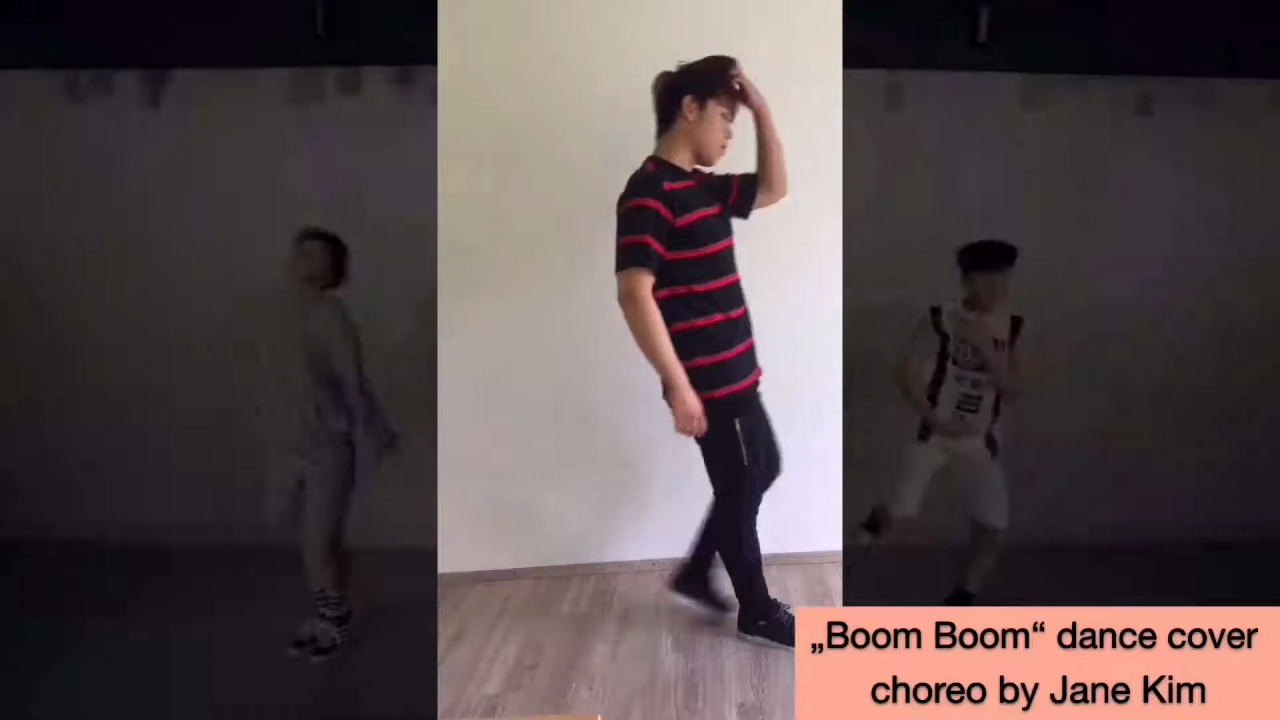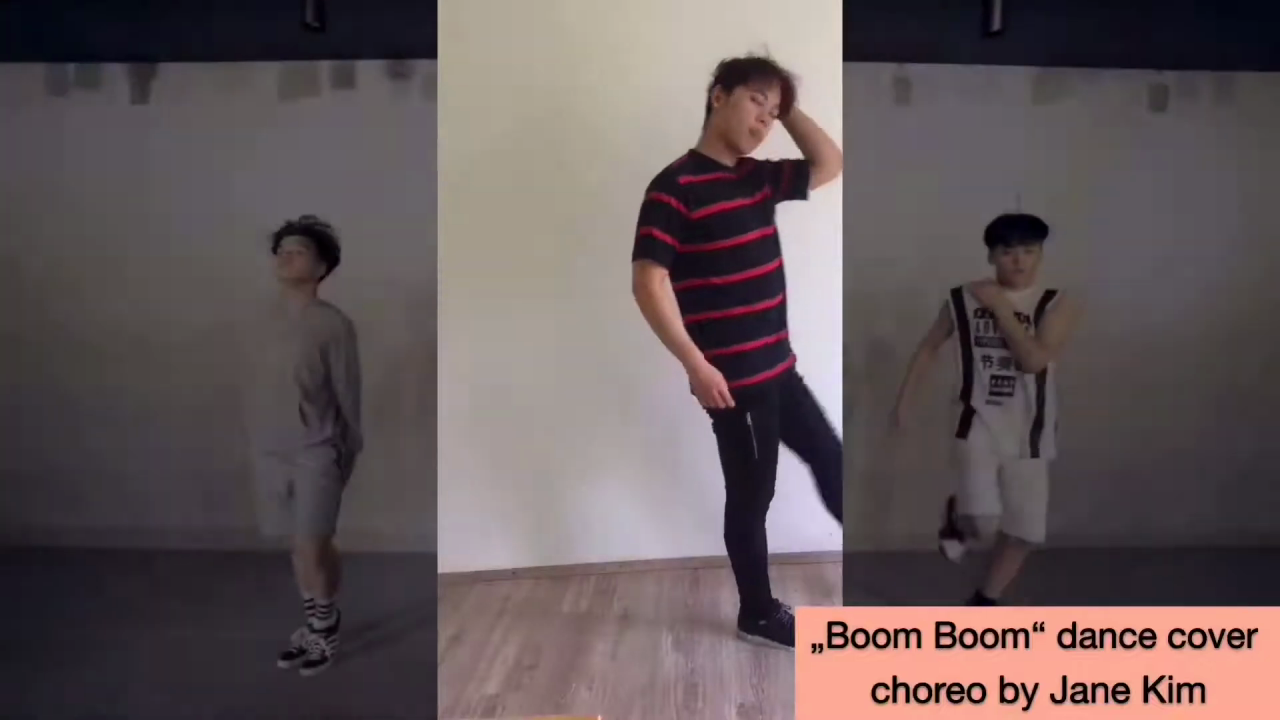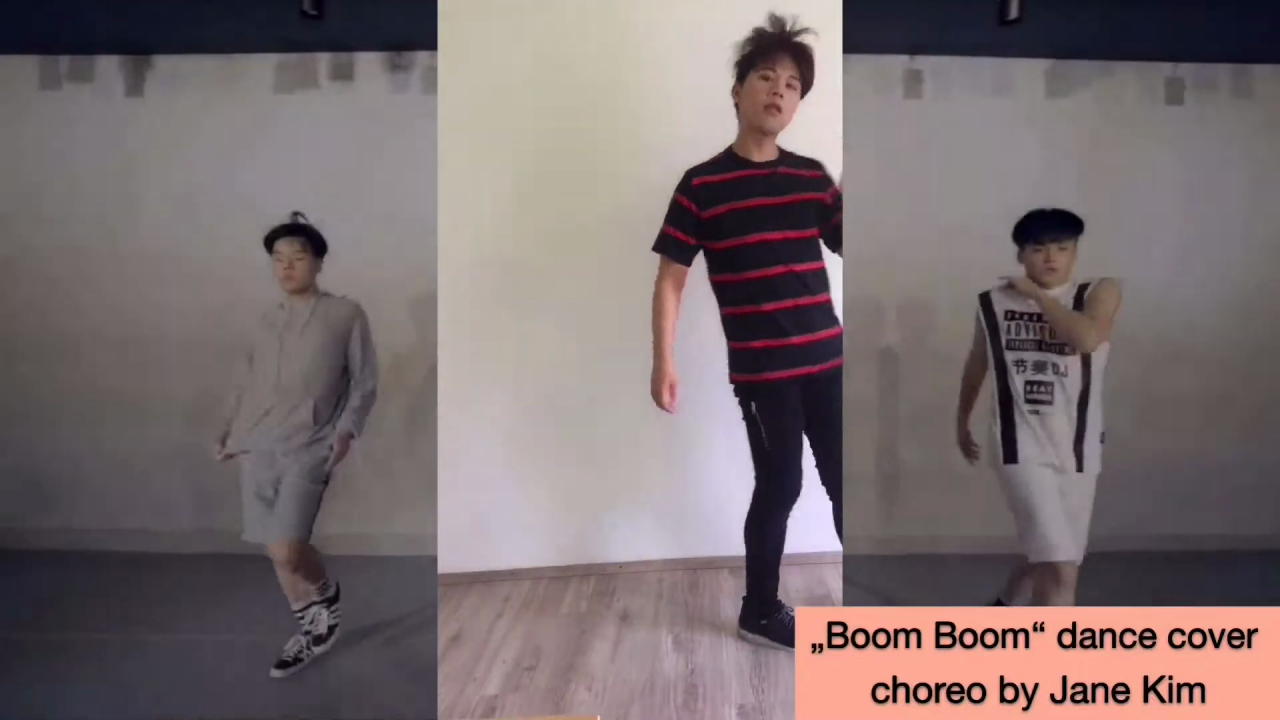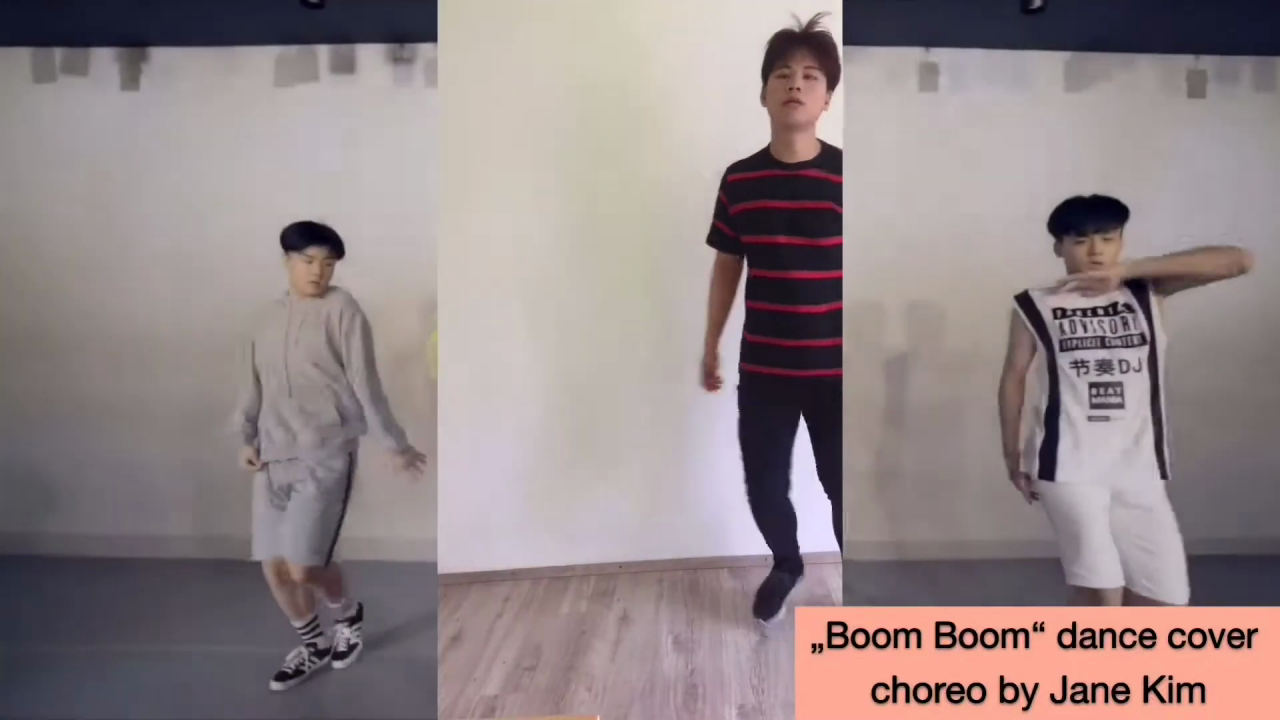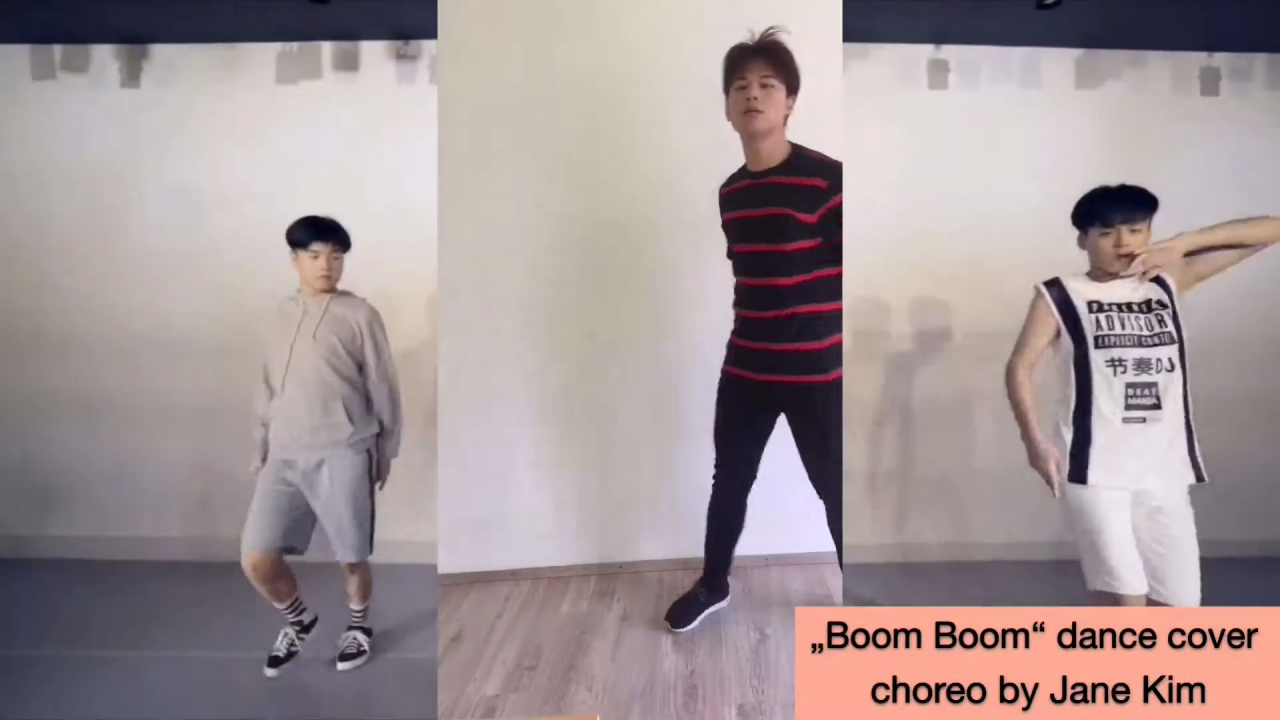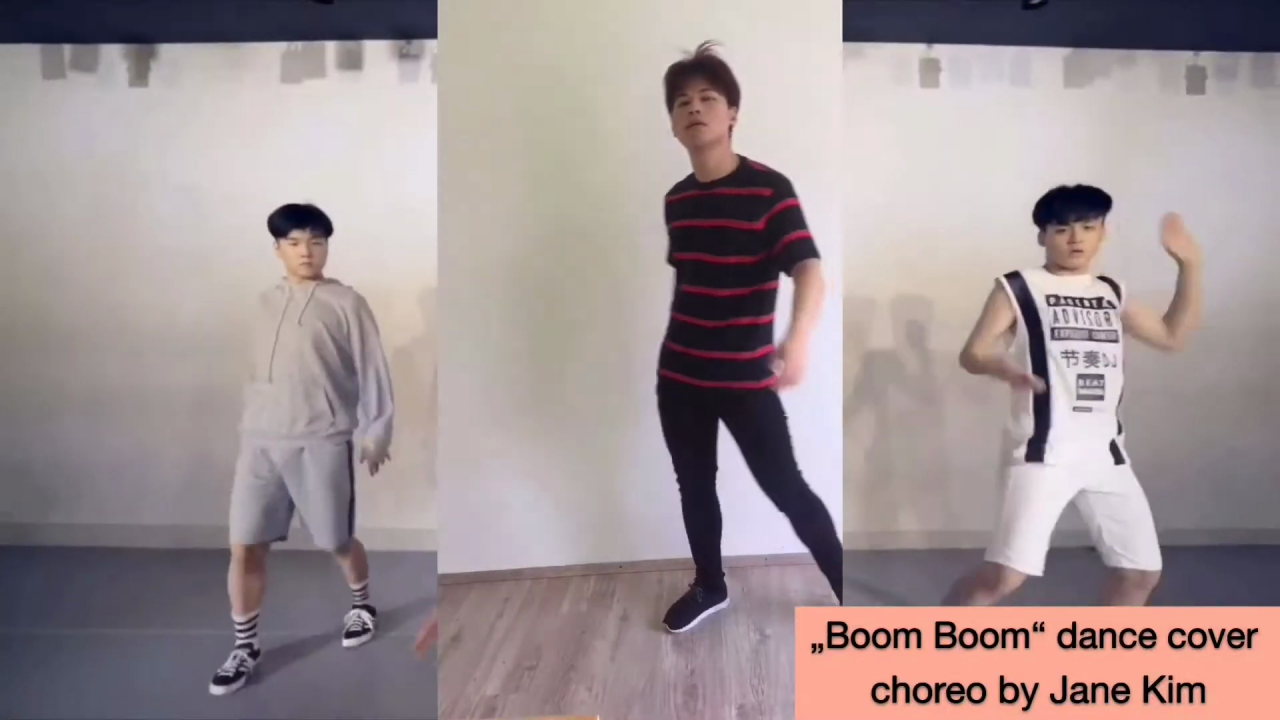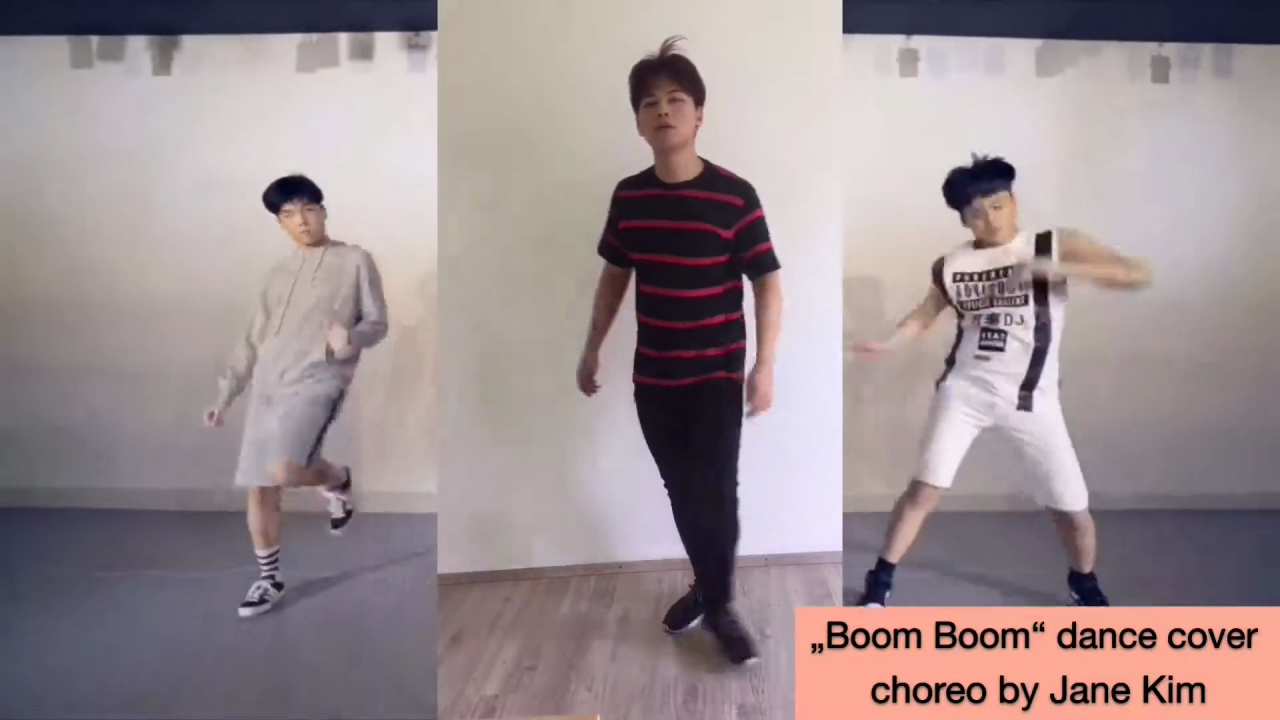
dt=0.3s
person 1, frame 1
left shoulder: (701, 187)
right shoulder: (649, 191)
left elbow: (773, 187)
right elbow: (635, 294)
left wrist: (760, 108)
right wrist: (677, 384)
left hip: (734, 372)
right hip: (711, 379)
left knee: (763, 469)
right knee: (741, 491)
left ankle: (695, 574)
right ankle: (757, 612)
person 1, frame 2
left shoulder: (757, 177)
right shoulder: (676, 186)
left elbow: (830, 163)
right elbow: (648, 284)
left wrist: (789, 114)
right wrist: (696, 364)
left hip: (777, 363)
right hip: (733, 374)
left knee: (829, 457)
right knee: (751, 491)
right ankle: (758, 611)
person 1, frame 3
left shoulder: (811, 175)
right shoulder: (703, 184)
left elbow: (849, 248)
right elbow: (670, 277)
right wrist: (663, 360)
left hip: (825, 359)
right hip: (761, 369)
left knee: (844, 484)
right knee: (778, 487)
right ankle: (760, 611)
person 1, frame 4
left shoulder: (848, 176)
right shoulder: (739, 181)
right wrist: (710, 347)
left hip: (833, 368)
right hip: (763, 367)
left knee: (842, 488)
right knee: (764, 486)
right ankle: (787, 563)
person 1, frame 5
left shoulder: (824, 177)
right shoulder: (732, 192)
left elbow: (844, 268)
left wrist: (841, 355)
left hip: (816, 370)
right hip: (744, 368)
left knee: (834, 489)
right knee: (729, 480)
right ankle: (712, 584)
person 1, frame 6
left shoulder: (769, 190)
right shoulder: (677, 199)
left elbow: (810, 274)
left wrist: (797, 341)
left hip: (745, 377)
right hip: (680, 375)
left knee: (784, 487)
right knee: (694, 484)
left ankle: (844, 589)
right ankle: (709, 584)
person 1, frame 7
left shoulder: (734, 196)
right shoulder: (629, 196)
left elbow: (767, 284)
right elbow: (614, 277)
left wrist: (765, 364)
right wrist: (591, 351)
left hip: (713, 374)
right hip: (654, 374)
left knee: (712, 493)
right knee: (680, 490)
left ankle: (723, 610)
right ankle: (707, 585)
person 2, frame 1
left shoulder: (331, 317)
right shoulder: (282, 310)
left elbow: (354, 384)
left wrist: (379, 438)
right wrist: (269, 424)
left hip: (328, 445)
right hip: (285, 444)
left knee: (323, 539)
right knee: (308, 538)
left ankle: (337, 616)
right ankle: (321, 613)
person 2, frame 2
left shoulder: (333, 324)
right shoulder: (268, 316)
left elbow: (347, 393)
left wrist: (350, 449)
right wrist: (257, 432)
left hip: (315, 451)
right hip: (267, 449)
left knee: (314, 546)
right knee: (296, 543)
left ankle: (326, 626)
right ankle: (313, 622)
person 2, frame 3
left shoulder: (346, 314)
right shoulder: (267, 320)
left elbow: (365, 381)
right elbow: (247, 382)
left wrist: (345, 430)
right wrist: (227, 431)
left hip: (308, 452)
right hip: (257, 450)
left knee: (287, 550)
right knee: (278, 552)
left ankle: (326, 596)
right ankle: (309, 630)
person 2, frame 4
left shoulder: (342, 308)
right shoulder: (271, 318)
left elbow: (363, 381)
right elbow: (253, 384)
left wrist: (395, 441)
right wrist: (246, 438)
left hip: (326, 457)
right hip: (275, 459)
left knee: (302, 566)
right knee: (273, 567)
left ankle: (347, 614)
right ankle: (314, 645)
person 2, frame 5
left shoulder: (359, 315)
right shoulder: (283, 313)
left elbow: (382, 386)
left wrist: (386, 451)
right wrist: (262, 446)
left hip: (342, 453)
right hip: (285, 455)
left knee: (350, 558)
right knee: (256, 560)
left ankle: (359, 627)
right ankle: (298, 621)
person 2, frame 6
left shoulder: (346, 303)
right shoulder: (267, 303)
left elbow: (373, 373)
left wrist: (379, 432)
right wrist: (248, 432)
left hip: (321, 443)
right hip: (261, 442)
left knee: (337, 541)
right knee: (244, 549)
left ankle: (362, 603)
right ankle: (246, 647)
person 2, frame 7
left shoulder: (355, 261)
right shoulder: (279, 272)
left elbow: (378, 323)
right elbow: (253, 338)
left wrist: (351, 336)
right wrist: (226, 393)
left hip: (318, 384)
right hip: (268, 390)
left knee: (281, 472)
right knee: (259, 491)
left ankle: (337, 479)
right ankle: (269, 579)
person 3, frame 1
left shoulder: (1015, 329)
right shoulder: (937, 321)
left elbow: (1013, 390)
right elbow: (906, 375)
left wrist: (984, 343)
right wrist: (937, 422)
left hip: (981, 439)
right hip: (931, 432)
left knee: (992, 530)
right knee: (897, 513)
left ankle: (961, 603)
right ankle: (876, 519)
person 3, frame 2
left shoulder: (1060, 304)
right shoulder: (962, 299)
left elbow: (1034, 359)
right elbow: (928, 348)
left wrist: (999, 305)
right wrist: (903, 400)
left hip: (1028, 436)
right hip: (977, 427)
left knee: (1021, 537)
right knee: (983, 527)
left ankle: (979, 608)
right ankle: (959, 515)
person 3, frame 3
left shoulder: (1100, 293)
right shoulder: (993, 303)
left elbow: (1085, 339)
right elbow: (977, 364)
left wrist: (1038, 295)
right wrist: (962, 423)
left hip: (1077, 451)
right hip: (1020, 448)
left knee: (1050, 562)
right knee: (1059, 568)
person 3, frame 4
left shoulder: (1147, 289)
right shoulder: (1033, 306)
right elbow: (1014, 379)
left wrist: (1127, 270)
right wrist: (1013, 452)
left hip: (1138, 468)
right hip: (1067, 464)
left knee: (1167, 598)
right knee: (1102, 593)
person 3, frame 5
left shoulder: (1169, 282)
right shoulder: (1058, 296)
right elbow: (1019, 367)
left wrist: (1183, 243)
right wrist: (1035, 438)
left hip: (1163, 469)
right hip: (1093, 465)
left knee: (1179, 602)
right knee: (1123, 599)
person 3, frame 6
left shoulder: (1112, 292)
right shoulder: (1018, 288)
left elbow: (1174, 336)
right elbow: (972, 354)
left wrist: (1190, 263)
right wrist: (1013, 368)
left hip: (1104, 452)
right hip: (1041, 451)
left knee: (1143, 568)
right knee: (1008, 574)
person 3, frame 7
left shoulder: (1056, 246)
right shoulder: (951, 265)
left elbow: (1138, 274)
right elbow: (922, 316)
left wrist: (1068, 270)
right wrist: (889, 342)
left hip: (1032, 399)
right hip: (966, 392)
left knee: (1072, 507)
right knee: (925, 489)
left ankle: (1085, 588)
right ankle: (879, 583)
